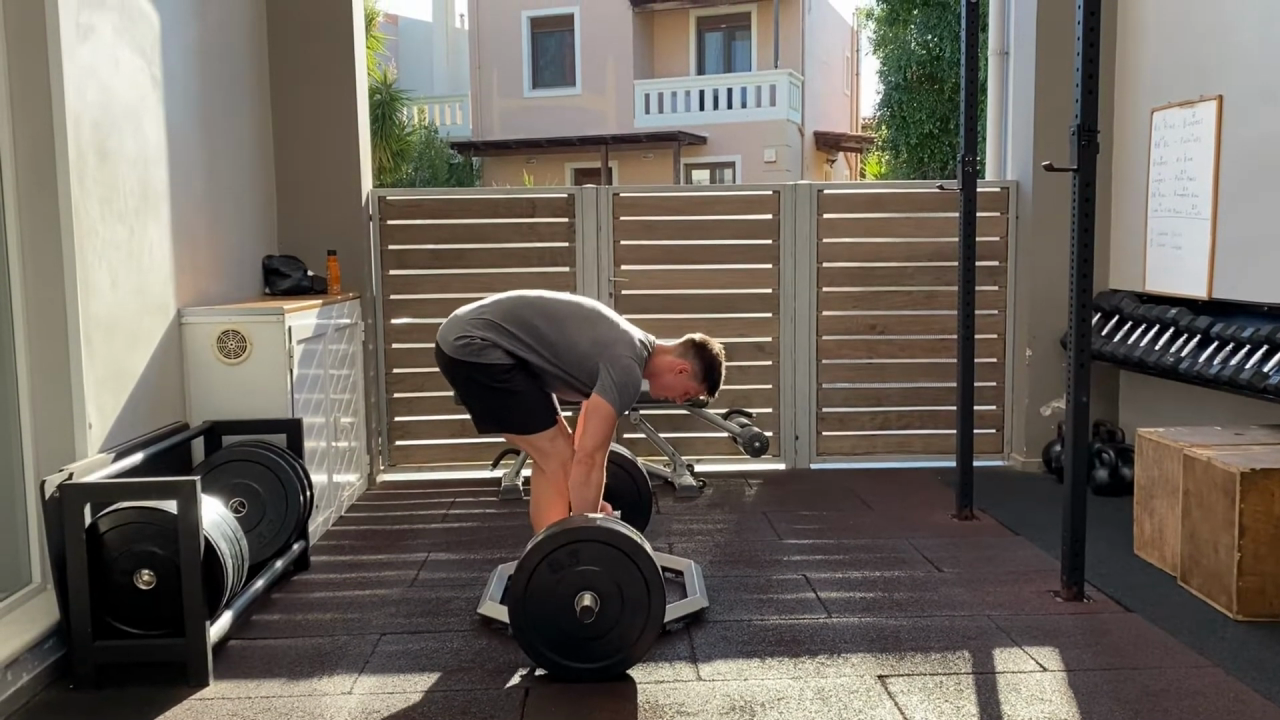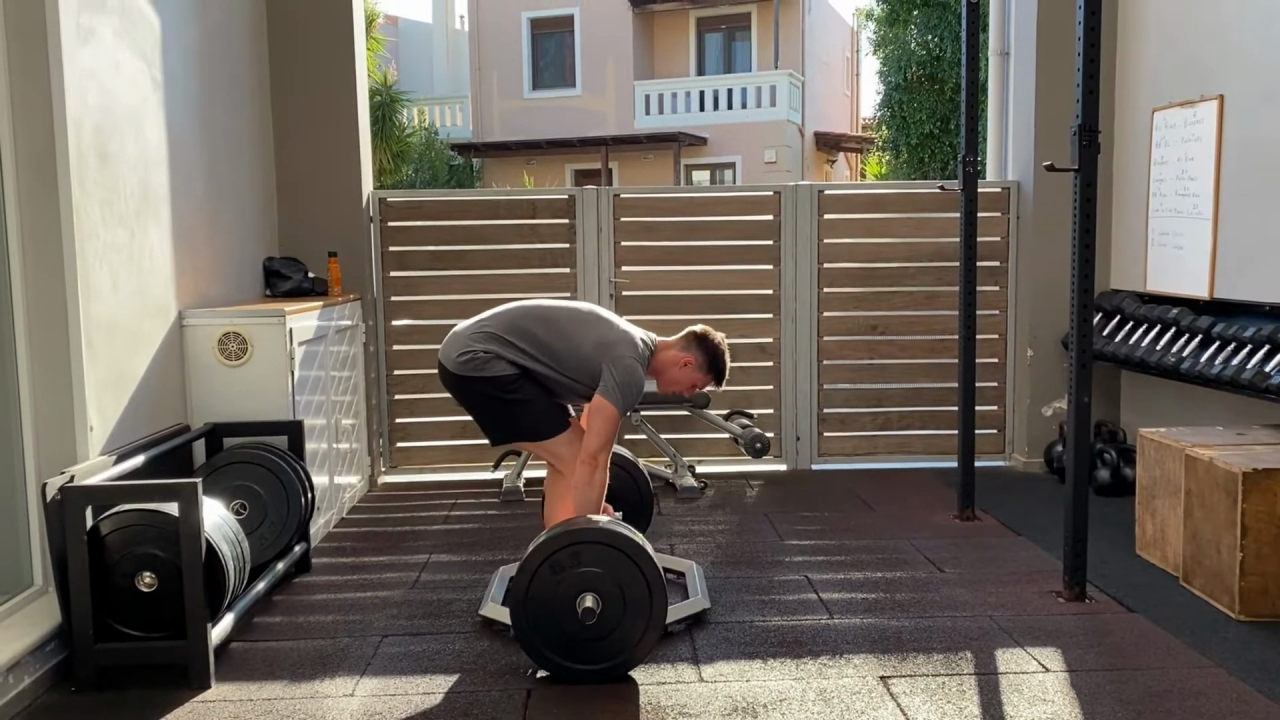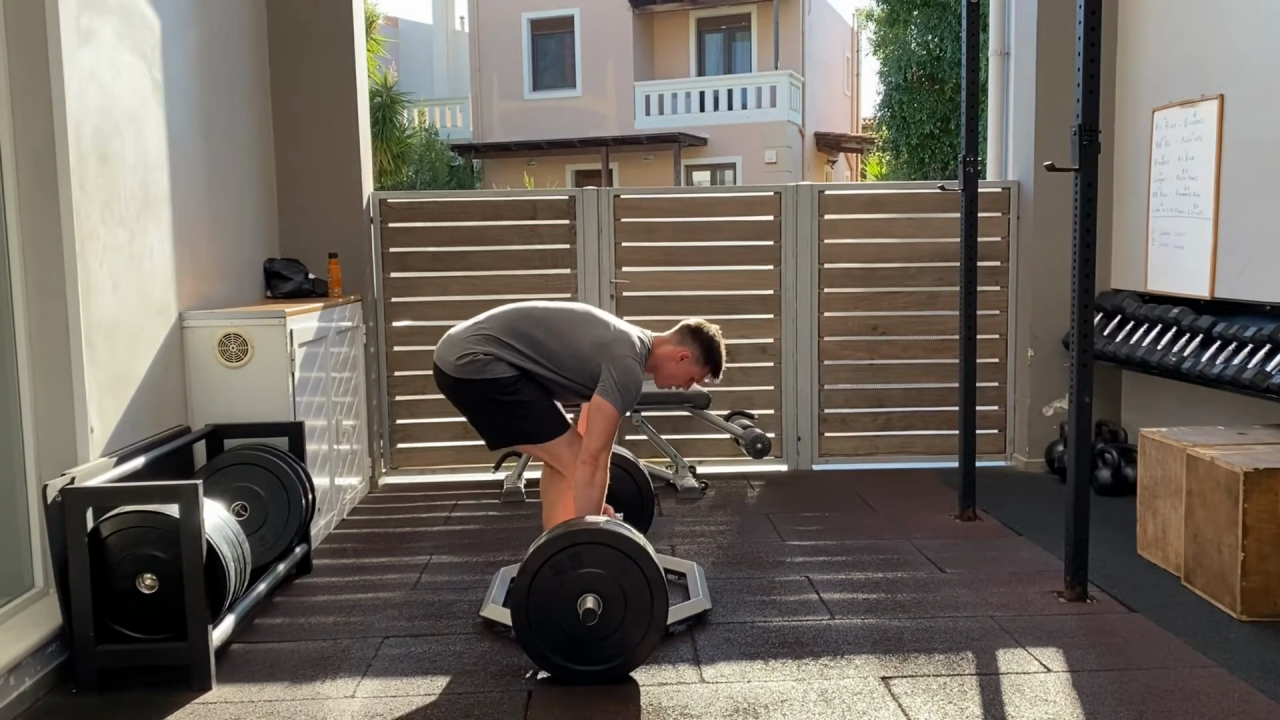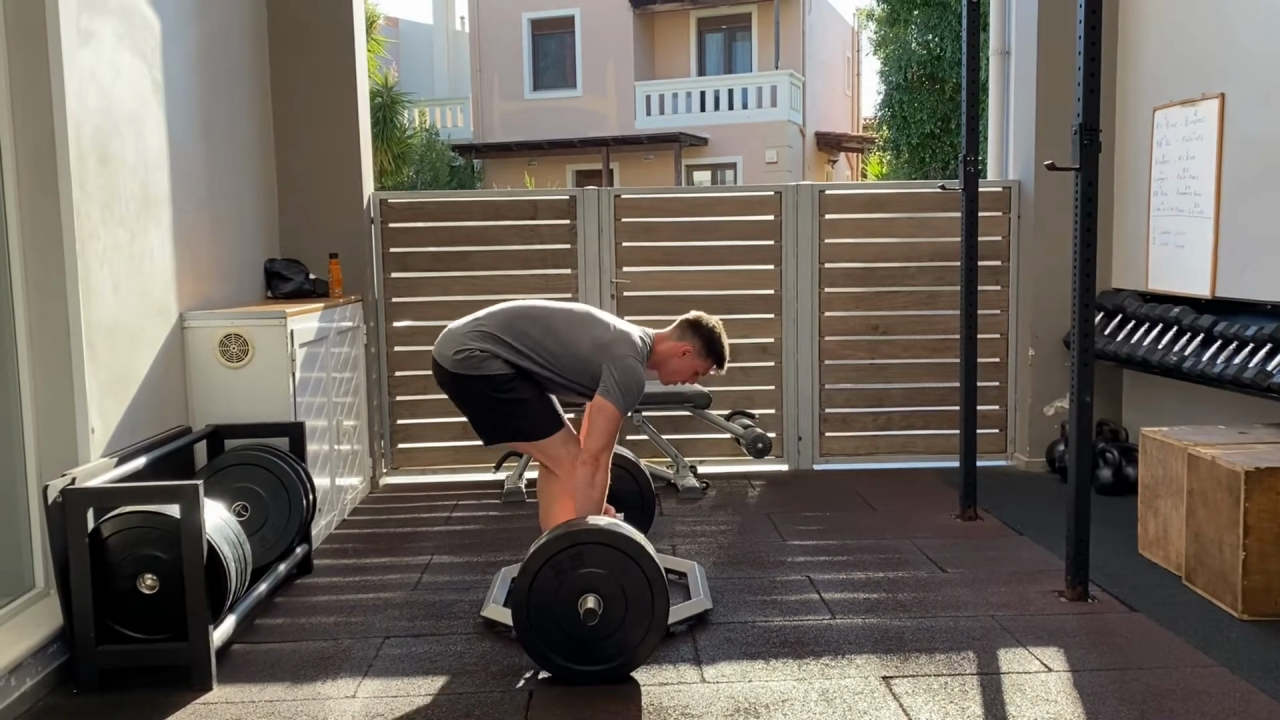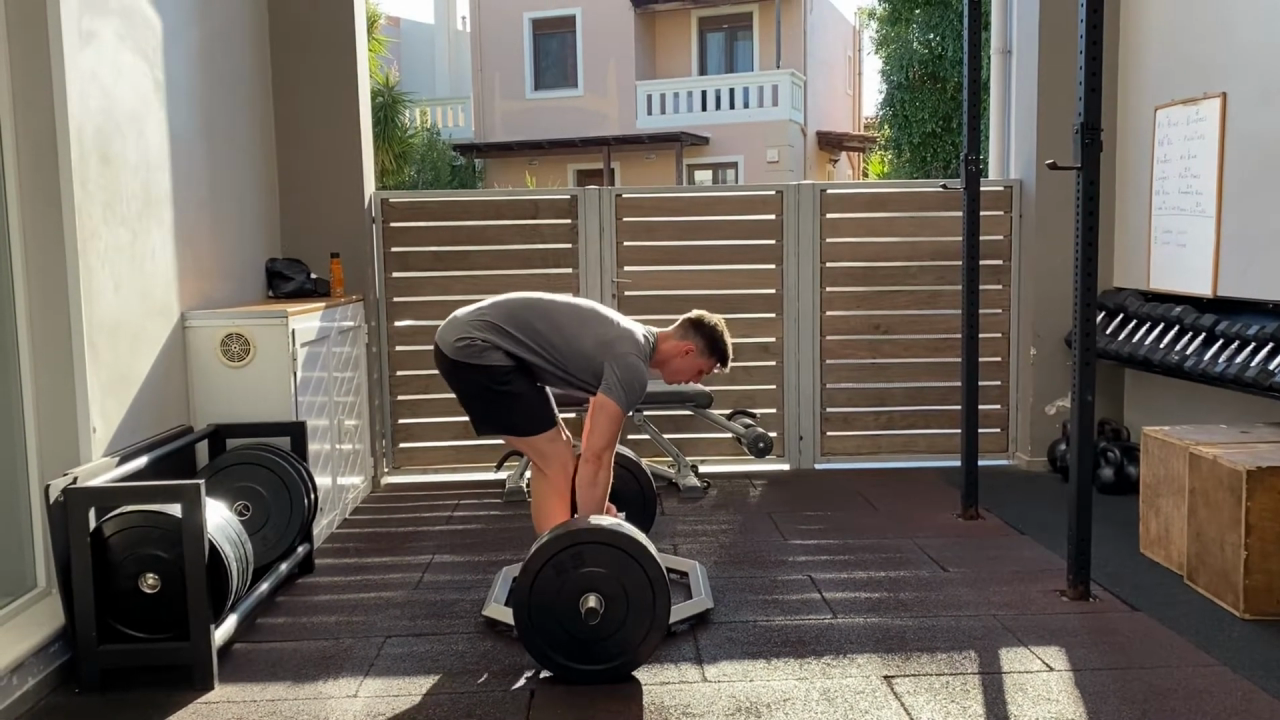
dt=0.3s
person 1, frame 1
left shoulder: (628, 347)
right shoulder: (626, 367)
left elbow: (586, 442)
right elbow: (588, 458)
left wrist: (590, 505)
left hip: (473, 341)
right hip: (472, 345)
left knee: (556, 453)
right knee: (557, 457)
person 1, frame 2
left shoulder: (630, 347)
right shoulder: (629, 368)
left elbow: (589, 447)
right elbow: (592, 459)
left wrist: (592, 506)
left hip: (474, 352)
right hip: (476, 358)
left knee: (568, 457)
right knee: (572, 460)
person 1, frame 3
left shoulder: (625, 344)
right shoulder: (627, 366)
left elbow: (588, 445)
right elbow: (592, 459)
left wrist: (593, 507)
left hip: (469, 353)
right hip: (473, 362)
left knee: (564, 458)
right knee: (572, 462)
person 1, frame 4
left shoulder: (627, 344)
right shoulder: (629, 366)
right elbow: (593, 459)
left wrist: (593, 505)
left hip: (469, 351)
right hip: (470, 357)
left knee: (563, 457)
right knee: (567, 462)
person 1, frame 5
left shoulder: (631, 342)
right shoulder: (631, 364)
right elbow: (596, 457)
left wrist: (596, 503)
left hip: (472, 341)
right hip: (472, 346)
left knee: (556, 453)
right knee: (556, 460)
